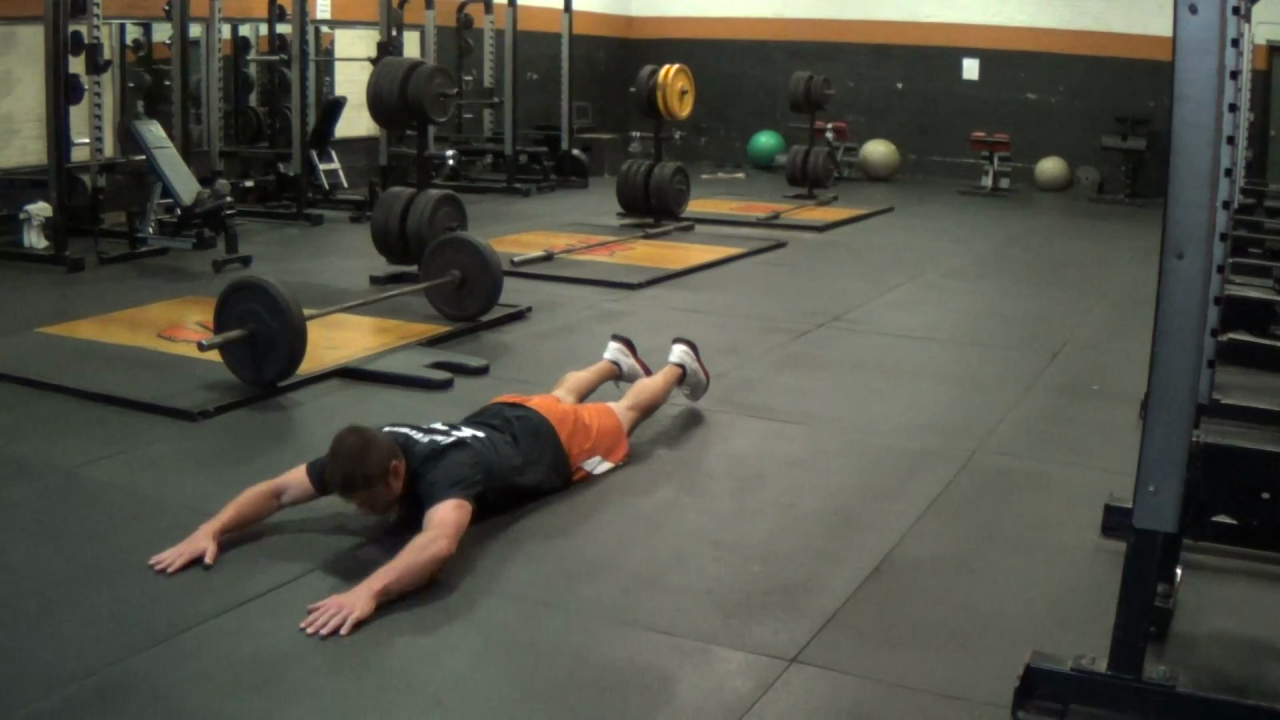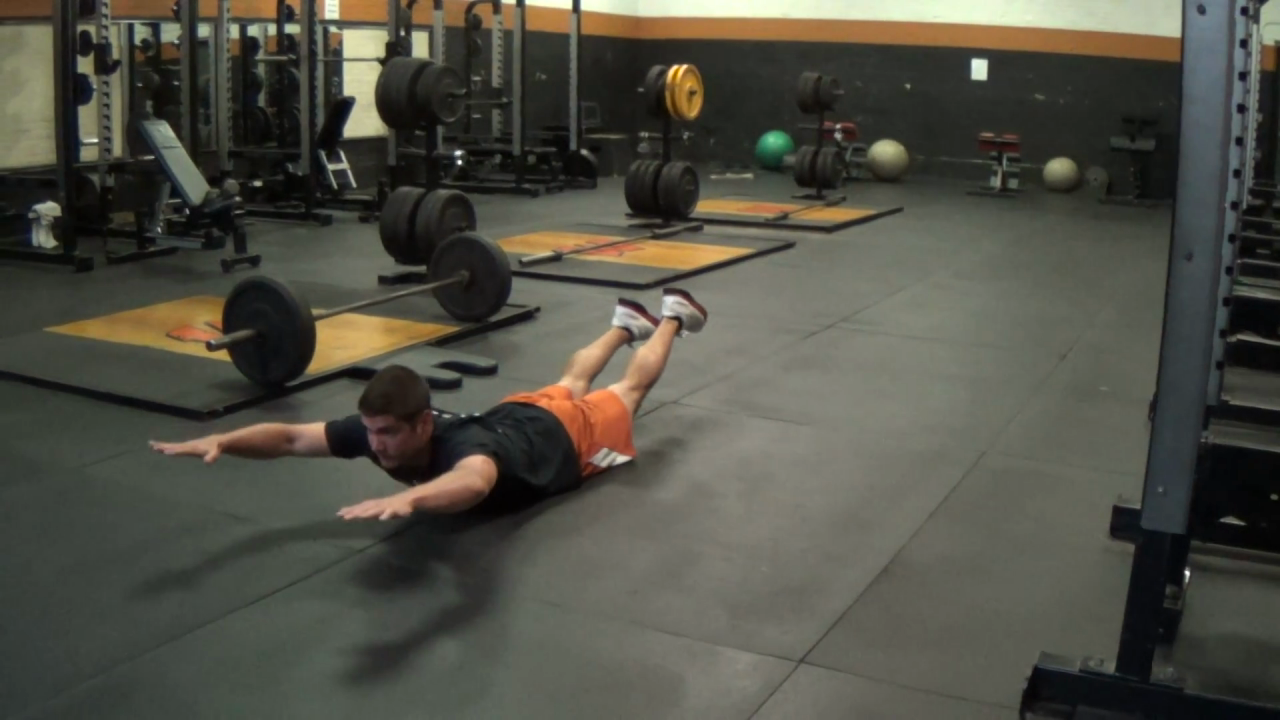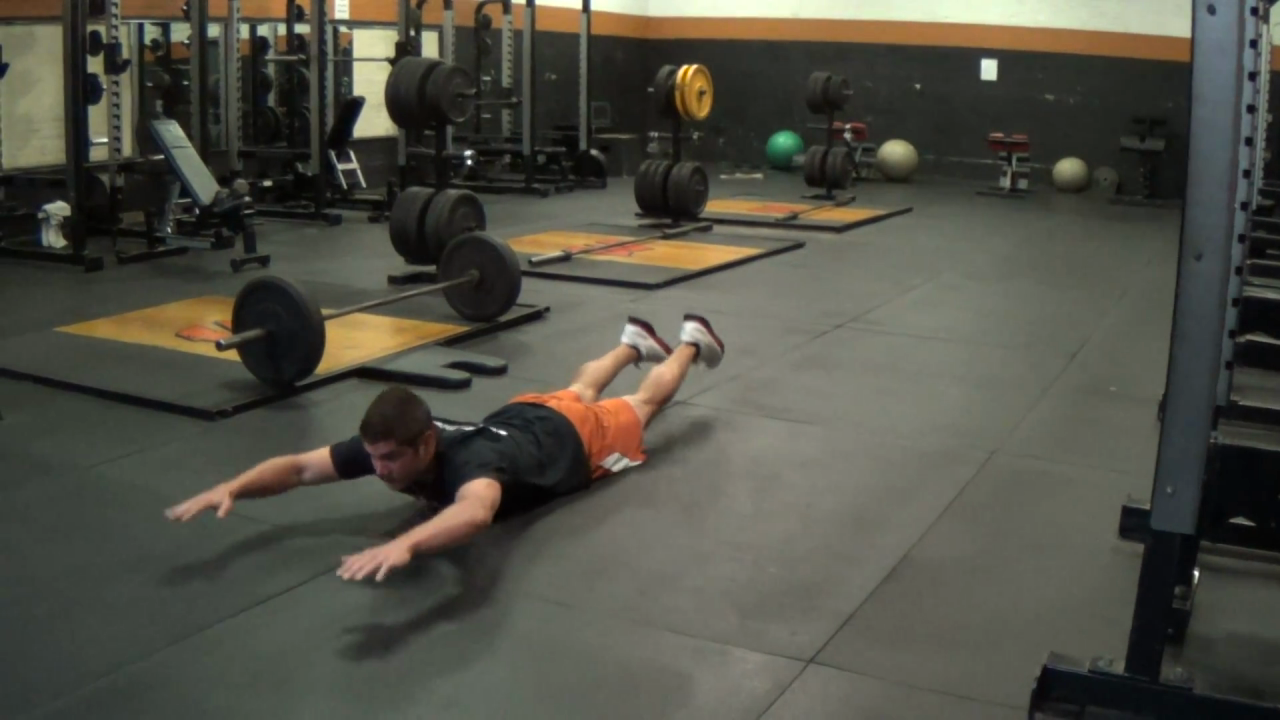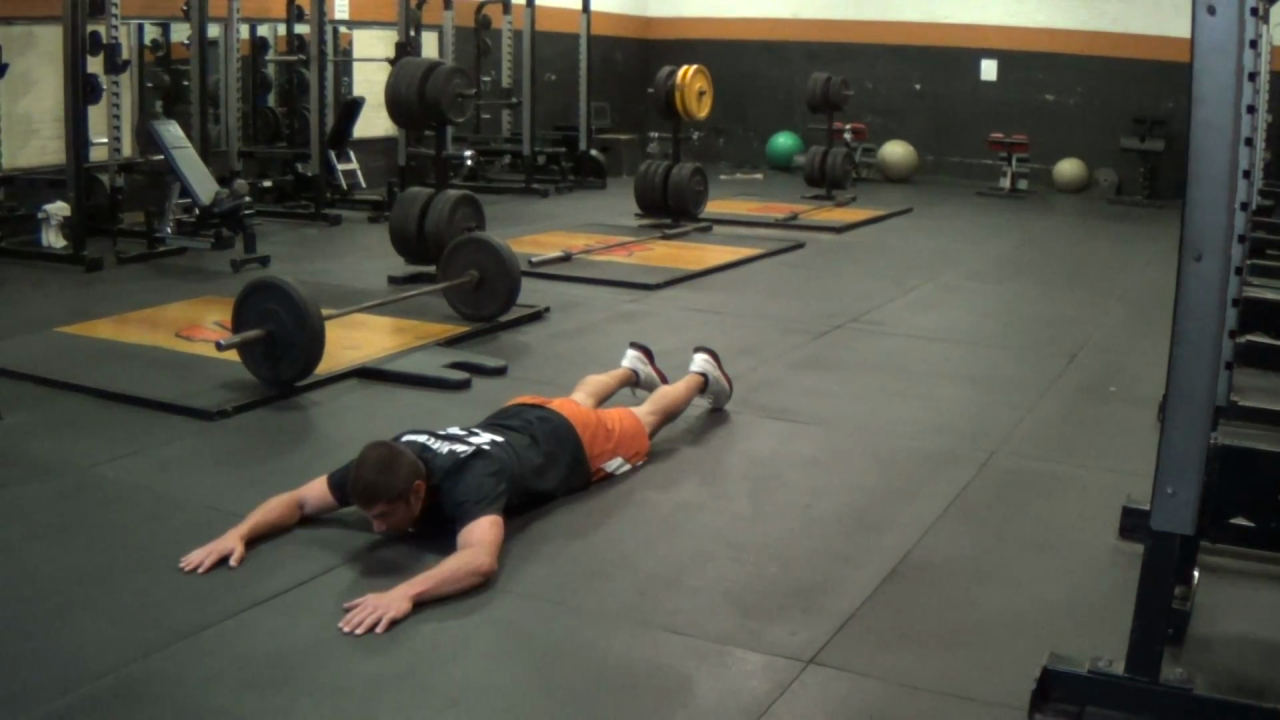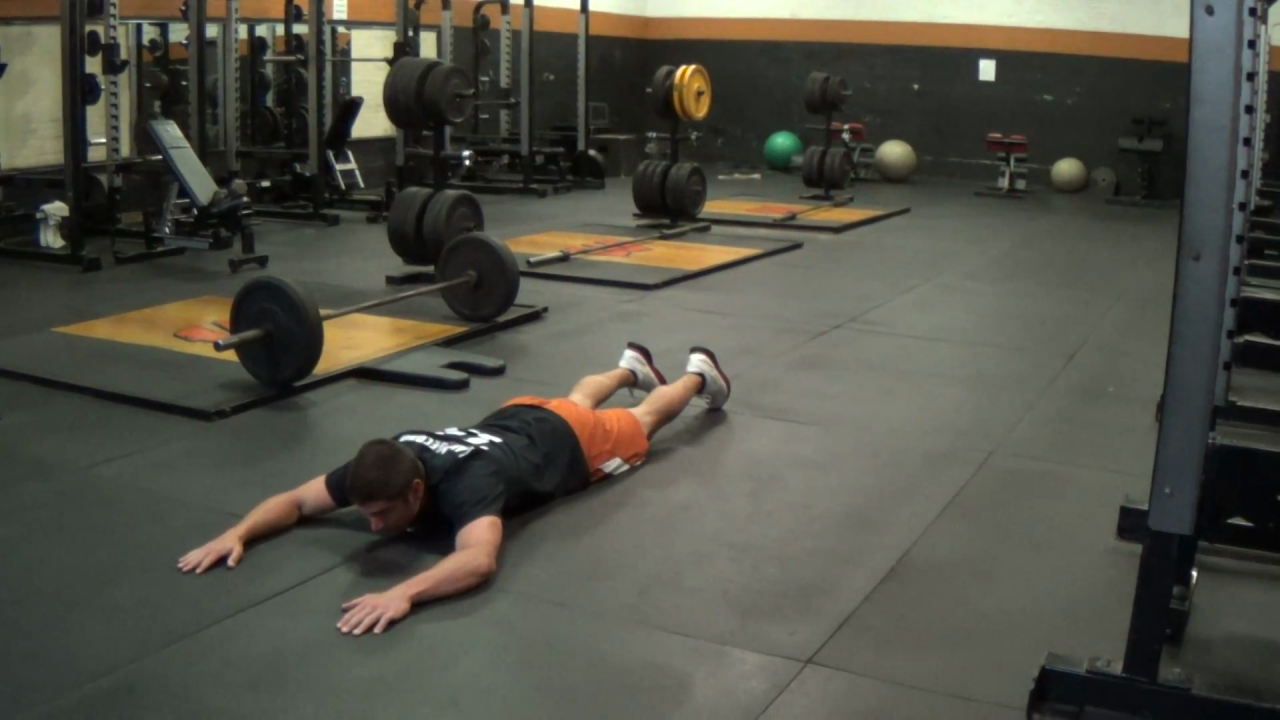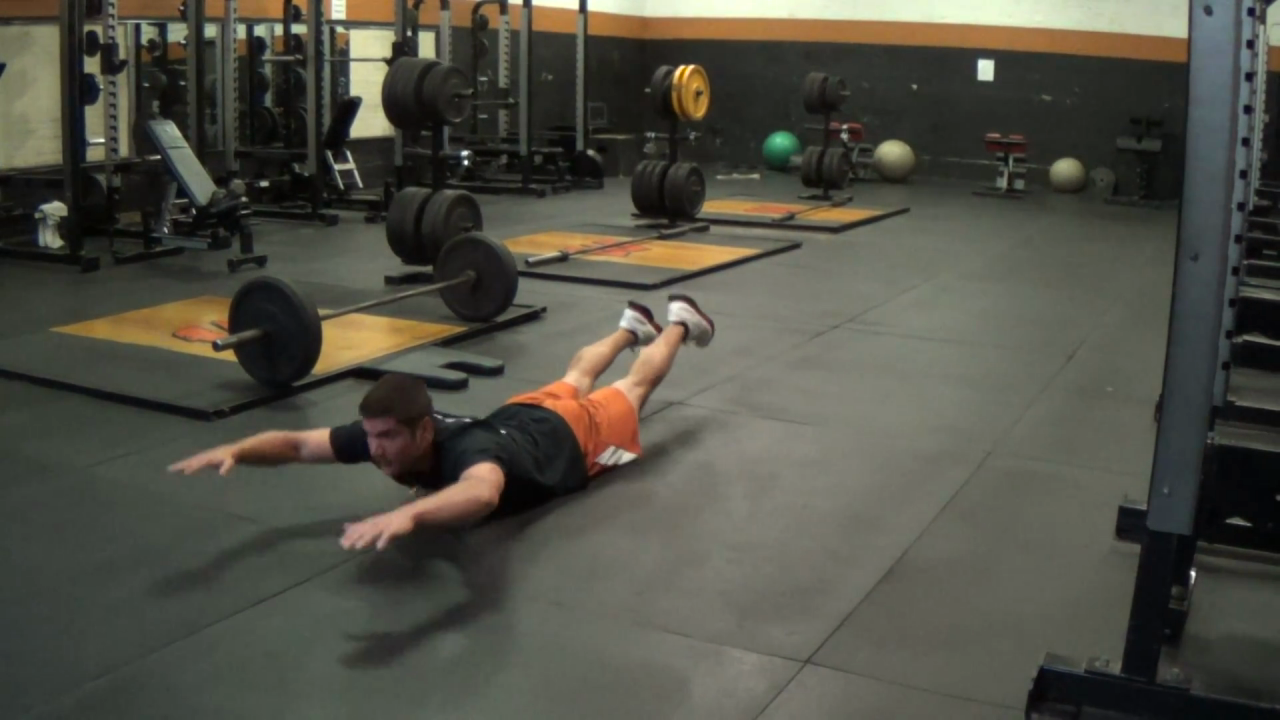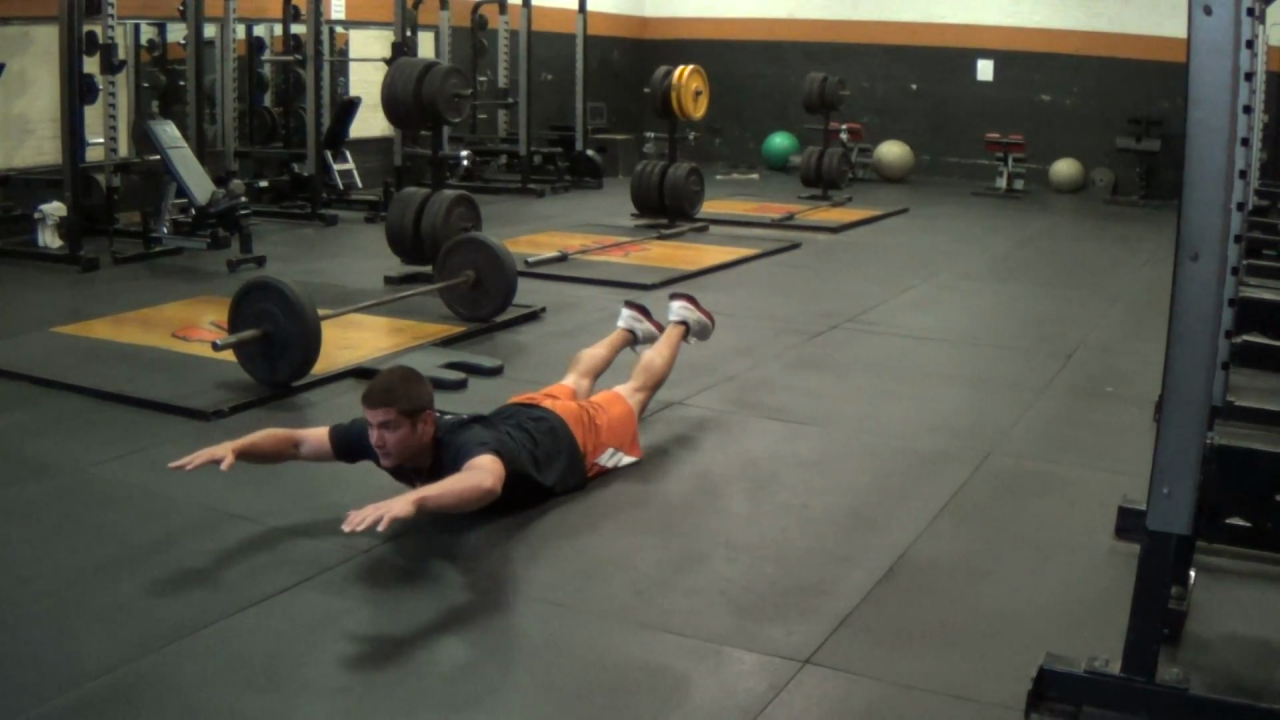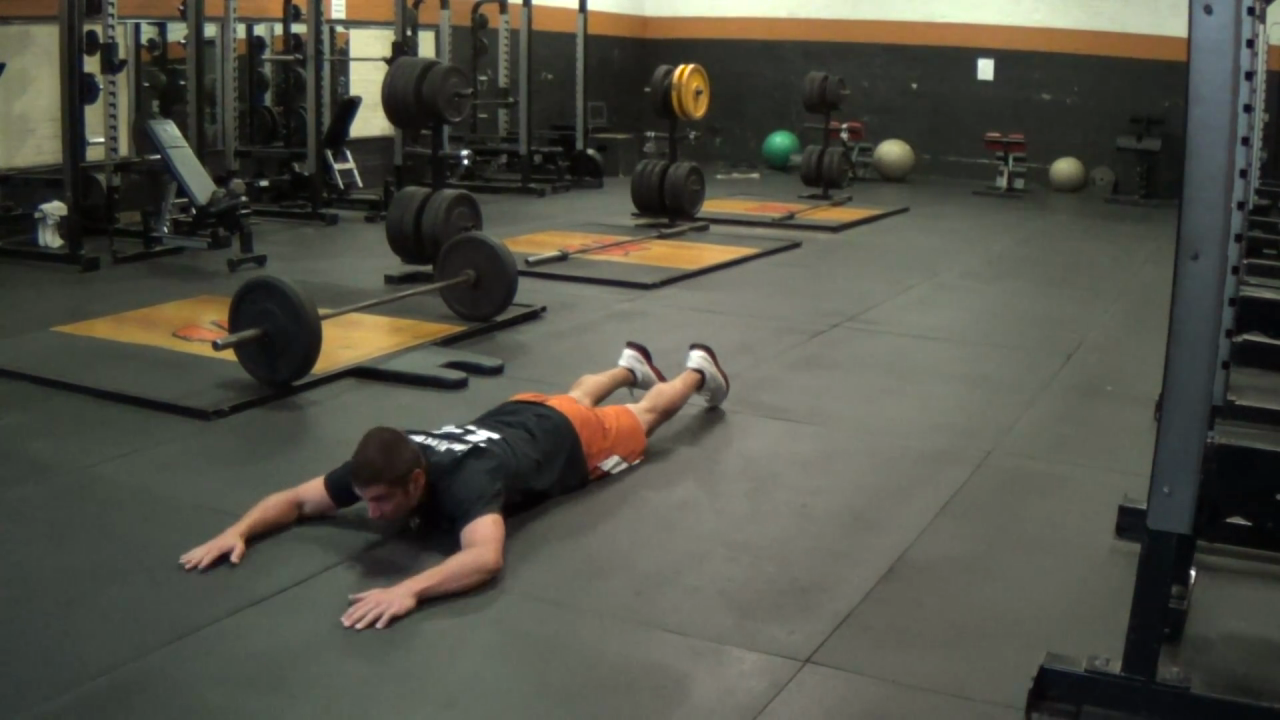
dt=0.5s
person 1, frame 1
left shoulder: (442, 470)
right shoulder: (367, 456)
left elbow: (437, 542)
right elbow: (277, 488)
left wrist: (367, 591)
right wrist: (214, 529)
left hip: (534, 432)
right hip: (499, 418)
left knee: (613, 423)
right knee: (561, 394)
left ankle: (678, 367)
right ankle: (618, 359)
person 1, frame 2
left shoulder: (462, 446)
right shoulder: (379, 428)
left elbow: (474, 483)
right elbow: (291, 436)
left wrist: (407, 498)
right wrist: (220, 440)
left hip: (563, 437)
right hip: (514, 415)
left knee: (626, 392)
right knee: (570, 384)
left ankle: (672, 317)
right ankle: (626, 324)
person 1, frame 3
left shoulder: (467, 459)
right shoulder: (383, 442)
left elbow: (477, 513)
right elbow: (299, 467)
left wrist: (404, 544)
right wrist: (230, 487)
left hip: (573, 441)
right hip: (523, 417)
left knee: (641, 405)
right knee: (581, 389)
left ankle: (691, 343)
right ankle: (634, 341)
person 1, frame 4
left shoulder: (467, 483)
right shoulder: (388, 459)
left elbow: (481, 559)
right elbow: (298, 499)
left wrist: (404, 592)
right wrist: (238, 533)
left hip: (569, 442)
right hip: (516, 420)
left knee: (643, 421)
right knee: (578, 397)
left ankle: (702, 373)
right ankle: (634, 366)
person 1, frame 5
left shoulder: (466, 484)
right shoulder: (382, 466)
left elbow: (480, 560)
right elbow: (297, 500)
left wrist: (403, 593)
right wrist: (237, 533)
left hip: (567, 445)
right hip: (513, 420)
left knee: (641, 419)
right knee: (577, 398)
left ankle: (698, 373)
right ankle: (633, 366)
person 1, frame 6
left shoulder: (465, 449)
right shoulder: (379, 431)
left elbow: (484, 494)
right elbow: (296, 443)
left wrist: (406, 513)
right wrist: (233, 450)
left hip: (570, 439)
right hip: (519, 418)
left knee: (631, 390)
right knee: (575, 379)
left ankle: (680, 323)
right ankle: (631, 327)
person 1, frame 7
left shoulder: (463, 445)
right shoulder: (379, 432)
left elbow: (487, 483)
right elbow: (291, 440)
left wrist: (410, 499)
right wrist: (233, 446)
left hip: (569, 439)
right hip: (516, 418)
left knee: (632, 396)
right knee: (574, 381)
left ankle: (679, 322)
right ankle: (631, 325)
person 1, frame 8
left shoulder: (463, 482)
right shoulder: (377, 470)
left elbow: (487, 559)
right elbow: (298, 499)
left wrist: (409, 589)
right wrist: (238, 530)
left hip: (563, 439)
right hip: (514, 417)
left knee: (639, 418)
right knee: (576, 395)
left ankle: (697, 370)
right ankle: (630, 366)
